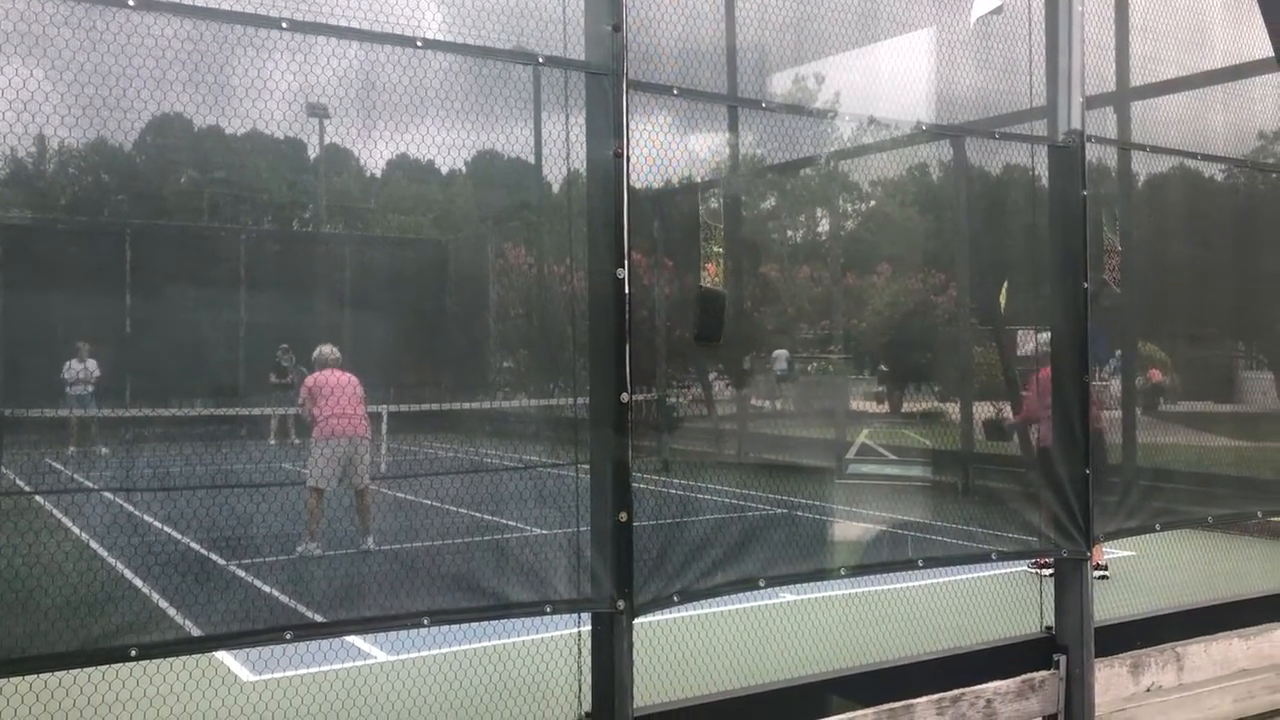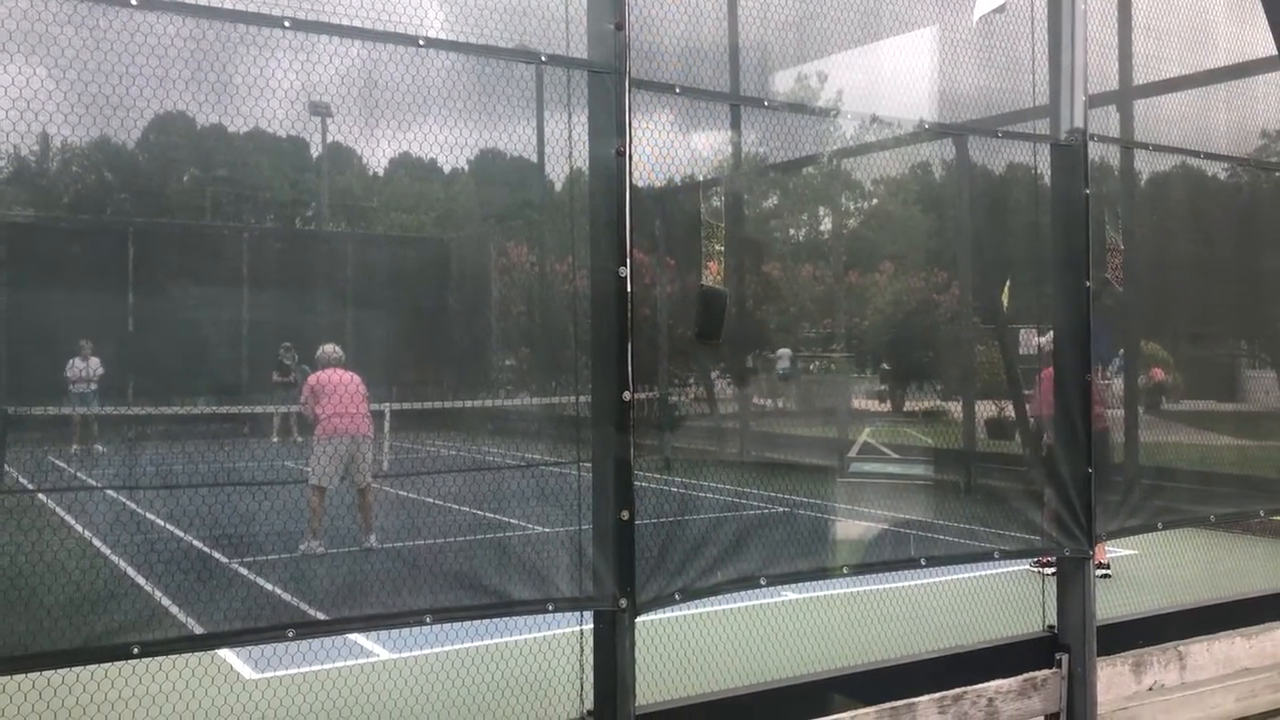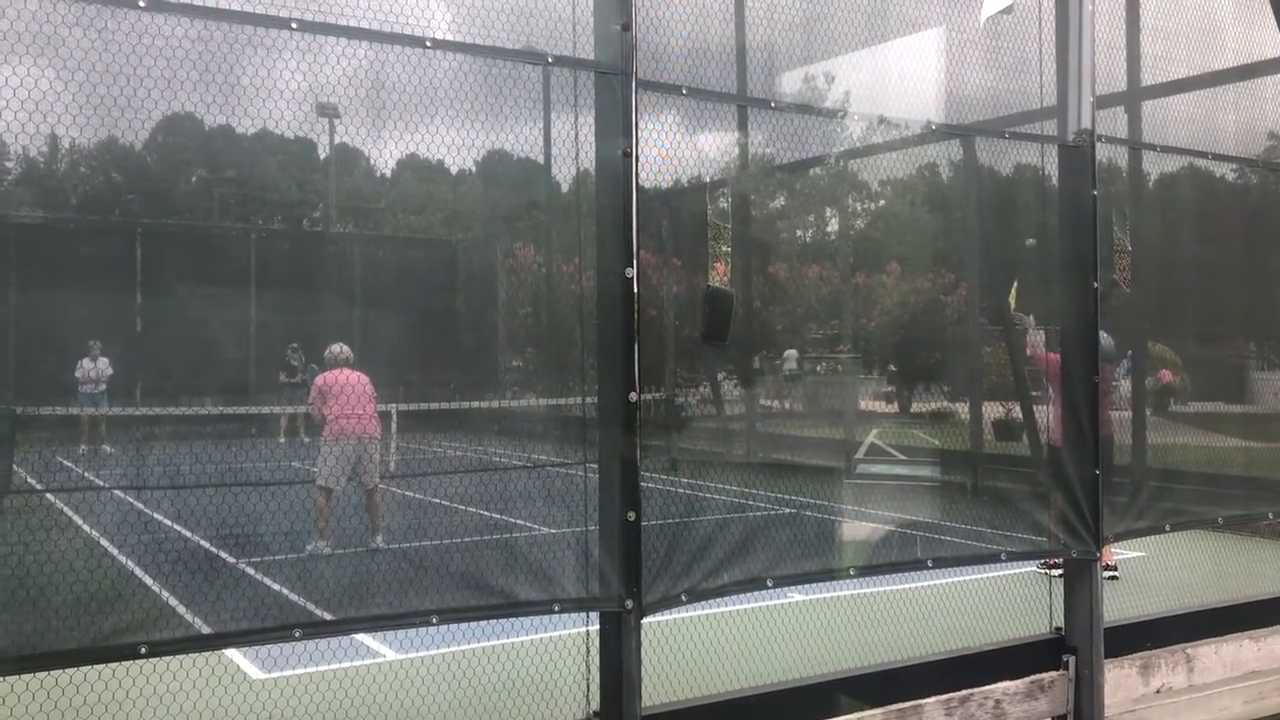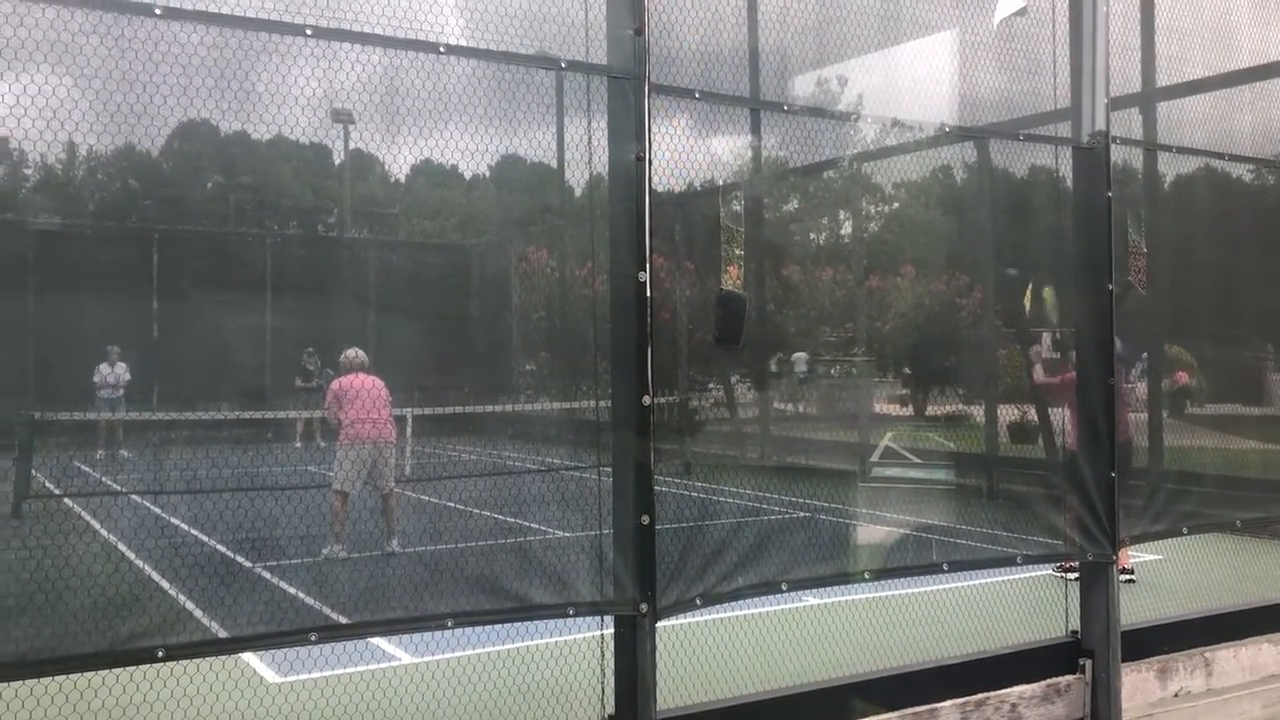
dt=0.5s
person 1, frame 1
left shoulder: (1041, 377)
left elbow: (1031, 416)
right elbow: (1092, 408)
left wrist: (1011, 423)
left hip: (1056, 443)
right hip: (1091, 438)
left ankle: (1047, 559)
right ankle: (1097, 559)
person 1, frame 2
left shoulder: (1046, 376)
left elbow: (1042, 417)
right elbow: (1100, 407)
right hip: (1097, 438)
left ankle: (1049, 558)
right ankle: (1100, 558)
person 1, frame 3
left shoulder: (1063, 367)
right shoulder: (1105, 372)
left elbow: (1035, 351)
left wrist: (1031, 328)
left hip: (1066, 445)
right hip: (1101, 442)
left ankle: (1056, 559)
right ankle: (1107, 559)
person 1, frame 4
left shoulder: (1077, 380)
right shoulder: (1114, 376)
left elbow: (1041, 383)
left wrist: (1036, 362)
right hip: (1119, 447)
left knee: (1075, 505)
left ankle: (1072, 563)
right ankle: (1123, 562)
person 2, frame 1
left shoulder: (311, 380)
right shoulder: (353, 379)
left elbow: (307, 414)
left hip: (328, 435)
right hip: (359, 433)
left knee: (315, 489)
right knee: (362, 488)
left ankle: (312, 542)
right ankle: (367, 538)
person 2, frame 2
left shoulder: (314, 379)
right shoulder: (356, 378)
left elbow: (309, 412)
left hip: (331, 433)
right hip: (362, 431)
left knee: (317, 487)
right knee: (364, 486)
left ankle: (314, 541)
right ankle: (369, 536)
person 2, frame 3
left shoulder: (322, 380)
right shoulder: (364, 379)
left elbow: (316, 413)
left hip: (338, 435)
right hip: (369, 433)
left knee: (324, 488)
right knee: (371, 487)
left ankle: (321, 541)
right ankle: (376, 537)
person 2, frame 4
left shoulder: (337, 385)
right shoulder: (379, 383)
left elbow: (332, 418)
left hip: (354, 439)
right hip: (385, 437)
left knee: (340, 492)
right knee: (387, 491)
left ankle: (338, 545)
right ankle: (392, 541)
